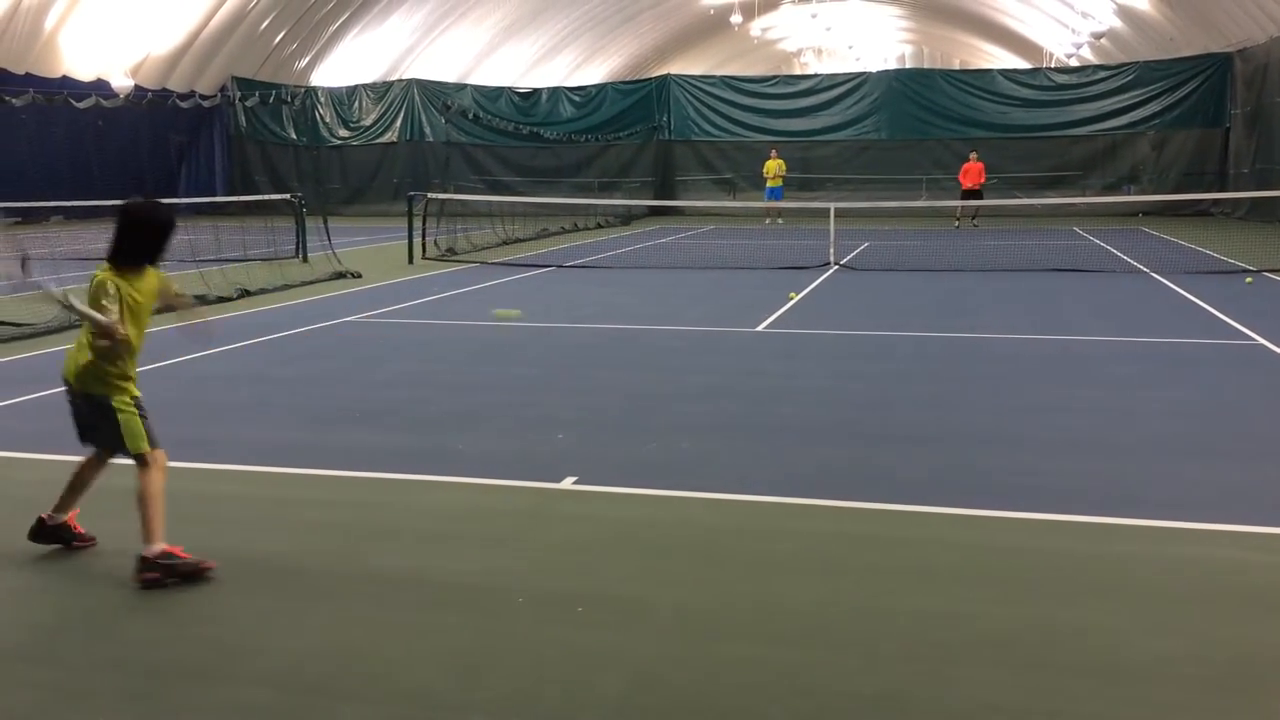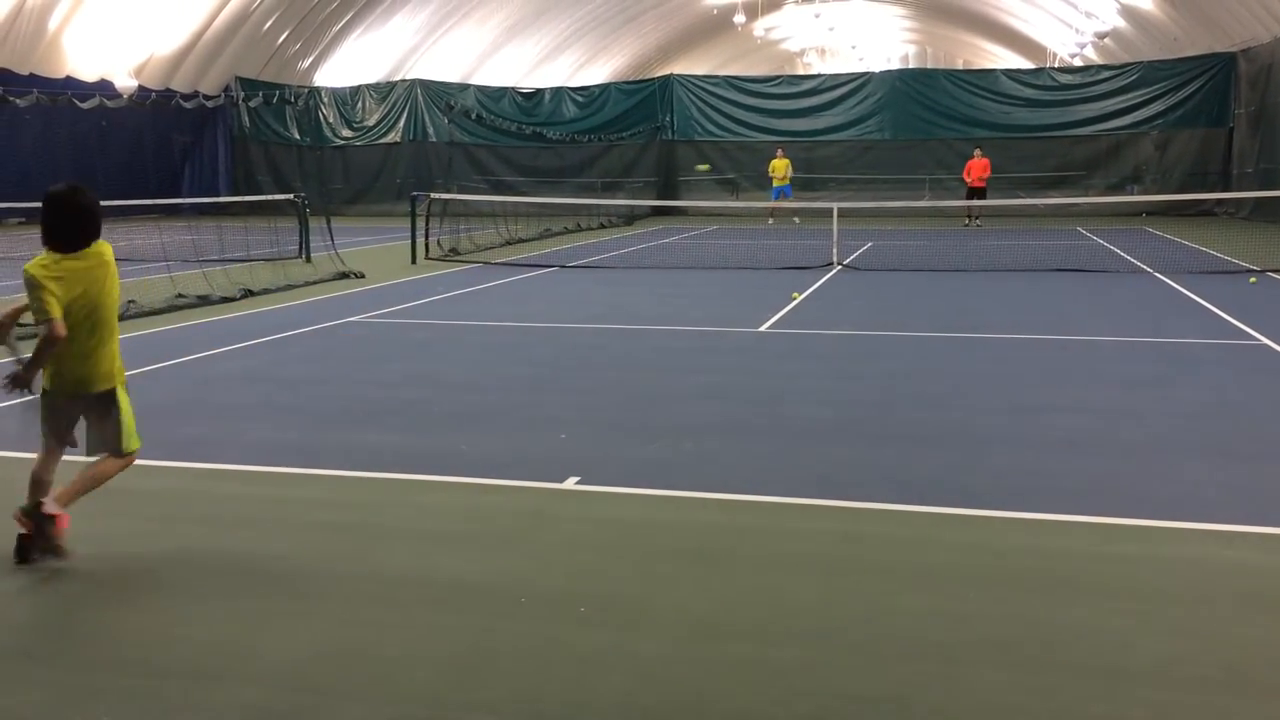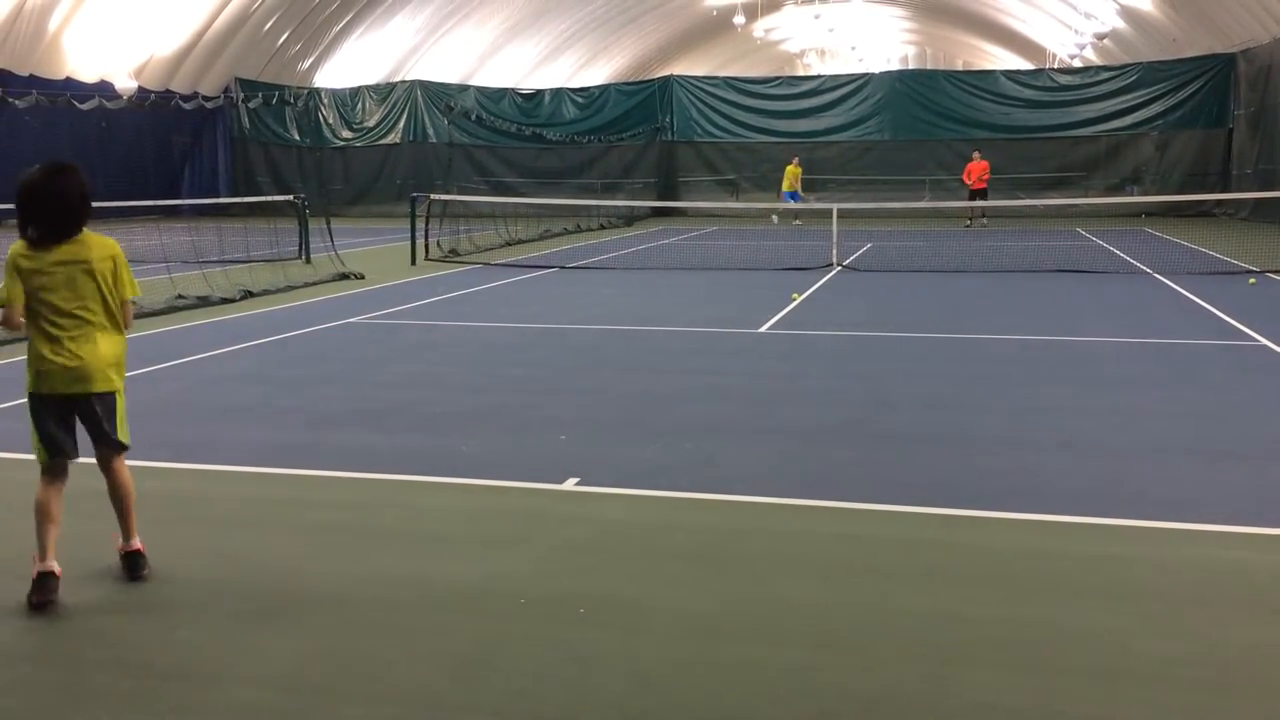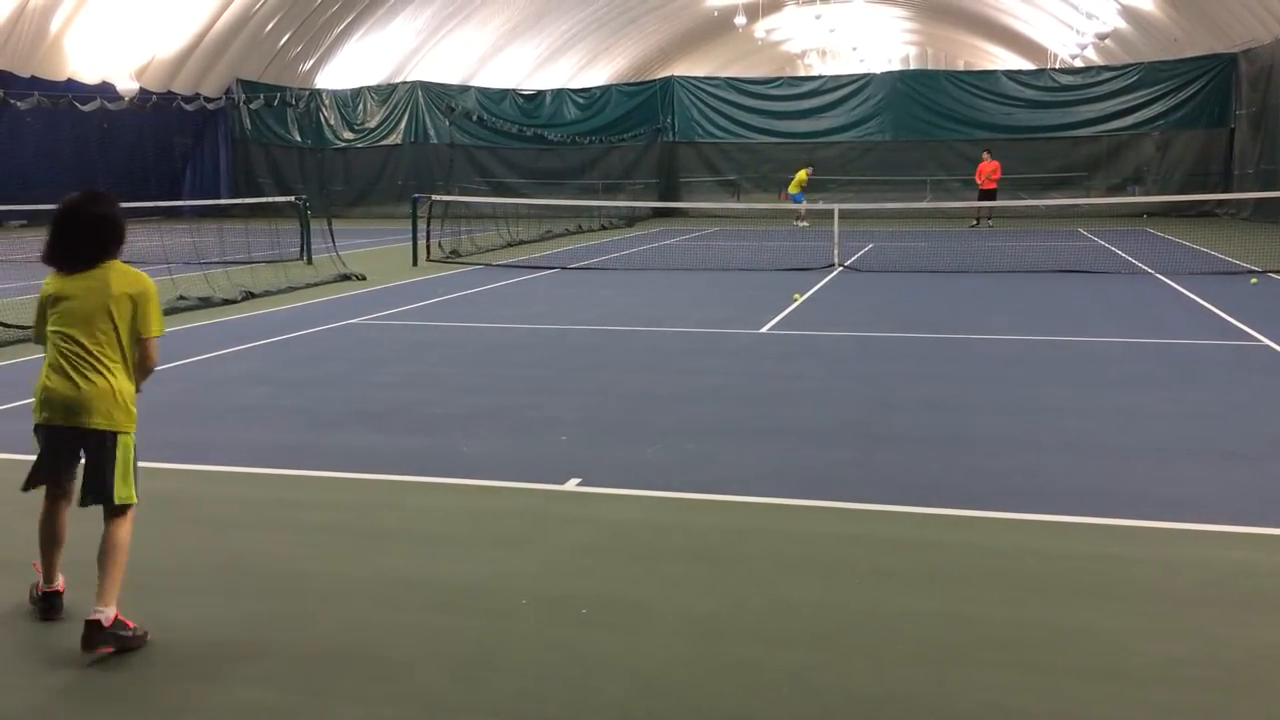
dt=0.4s
person 1, frame 1
left shoulder: (149, 275)
right shoulder: (111, 282)
left elbow: (169, 298)
right elbow: (112, 345)
right wrist: (114, 333)
left hip: (84, 379)
right hip: (107, 384)
left knee: (105, 451)
right knee: (153, 460)
left ankle: (53, 520)
right ankle: (155, 554)
person 1, frame 2
left shoulder: (38, 271)
right shoulder: (104, 254)
left elbow: (56, 333)
left hip: (62, 377)
right hip: (103, 376)
left knee: (51, 450)
right knee: (119, 457)
left ankle: (33, 531)
right ankle: (49, 508)
person 1, frame 3
right shoulder: (108, 251)
right elbow: (126, 317)
left wrist: (41, 322)
left hip: (48, 378)
right hip: (99, 373)
left knee: (52, 473)
right knee: (113, 461)
left ankle: (46, 571)
right ankle: (131, 548)
person 1, frame 4
left shoulder: (53, 283)
right shoulder: (137, 284)
left elbow: (46, 343)
right elbow: (147, 360)
right wrist: (132, 378)
left hip: (54, 404)
right hip: (107, 409)
left knee: (57, 495)
right knee: (120, 511)
left ankle: (50, 588)
right ankle: (103, 619)
